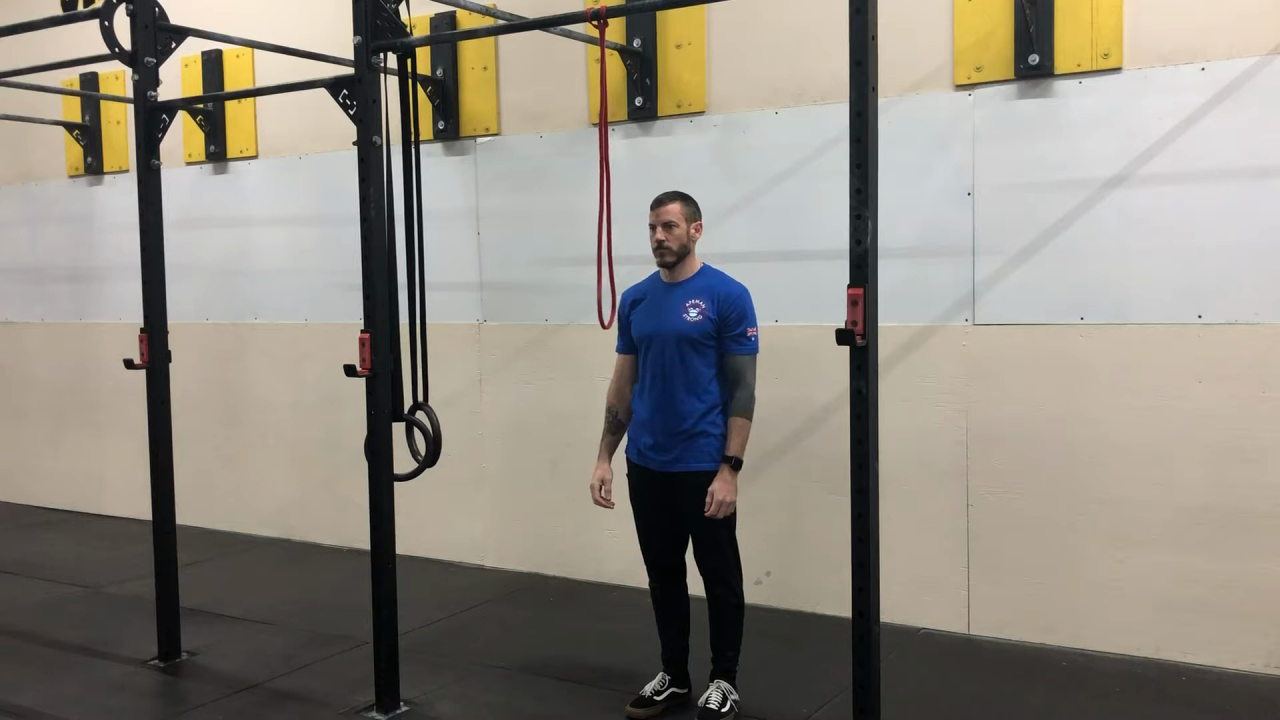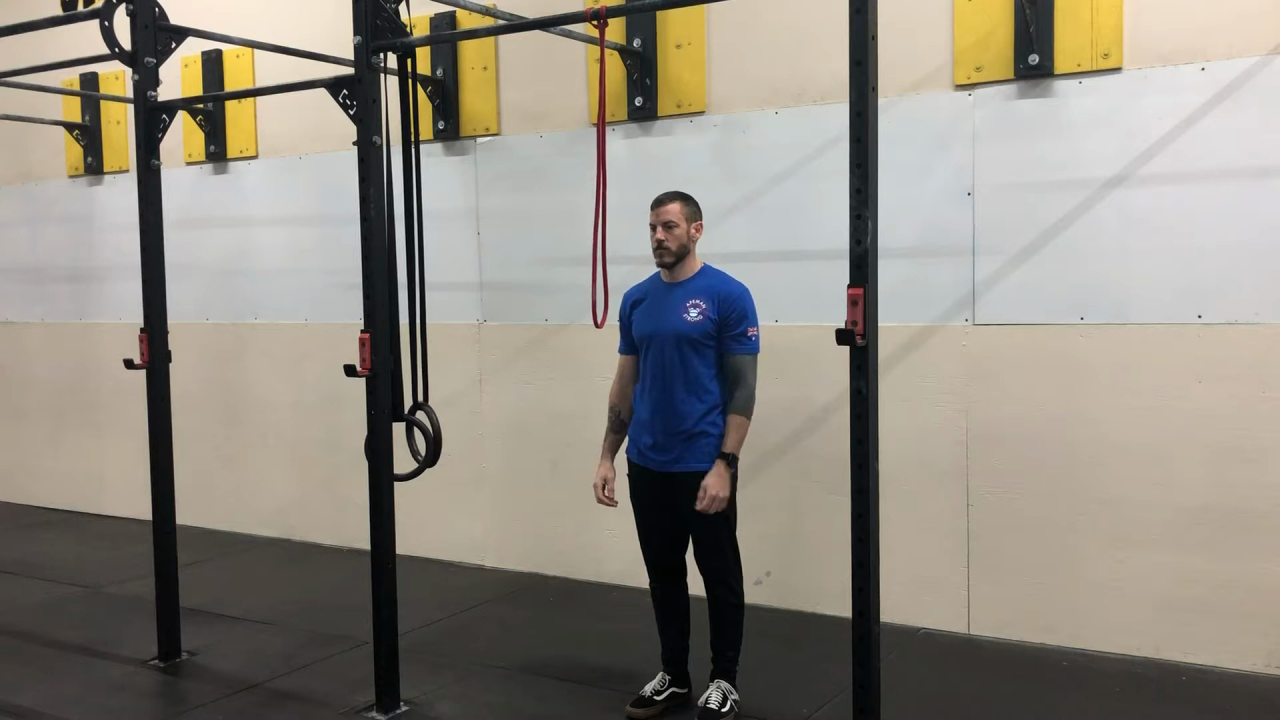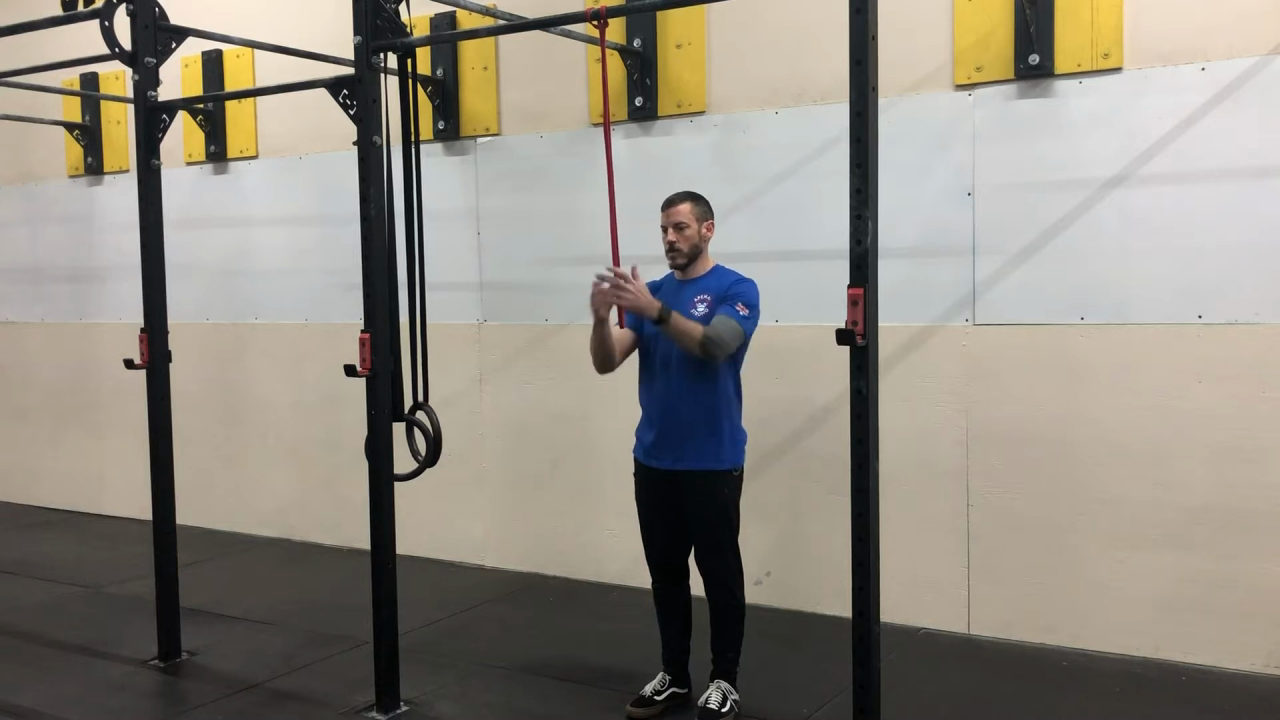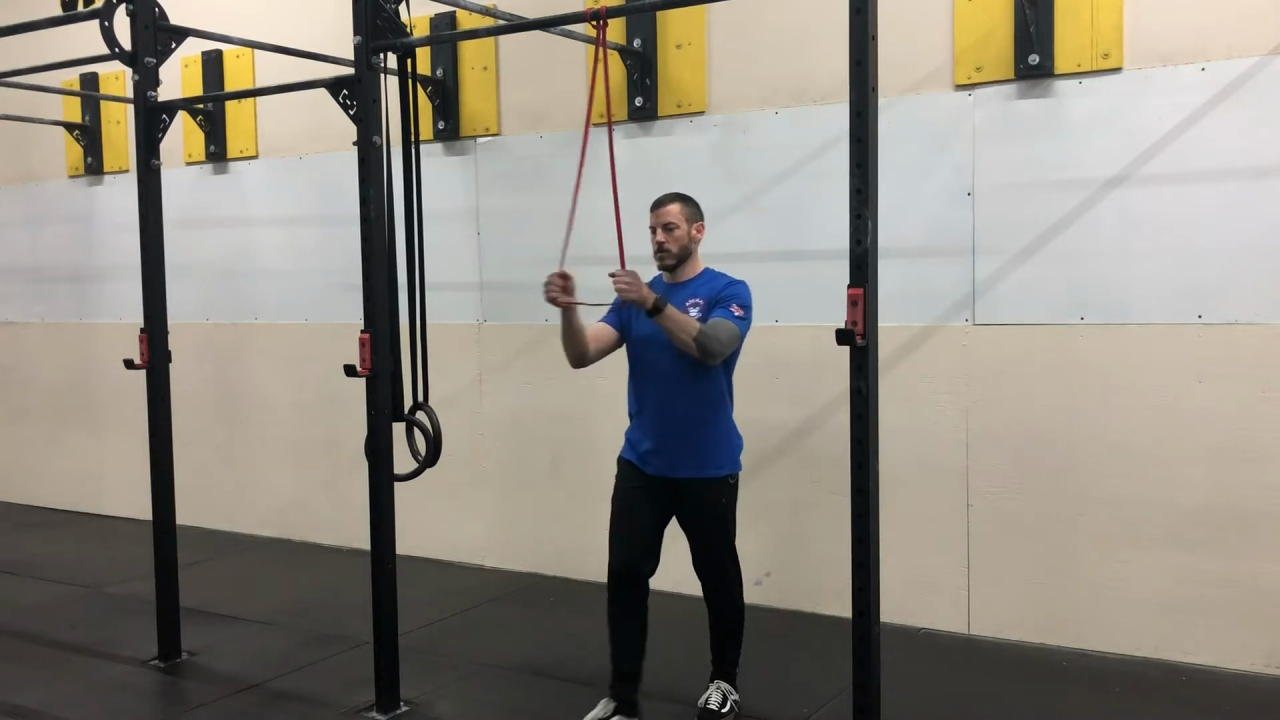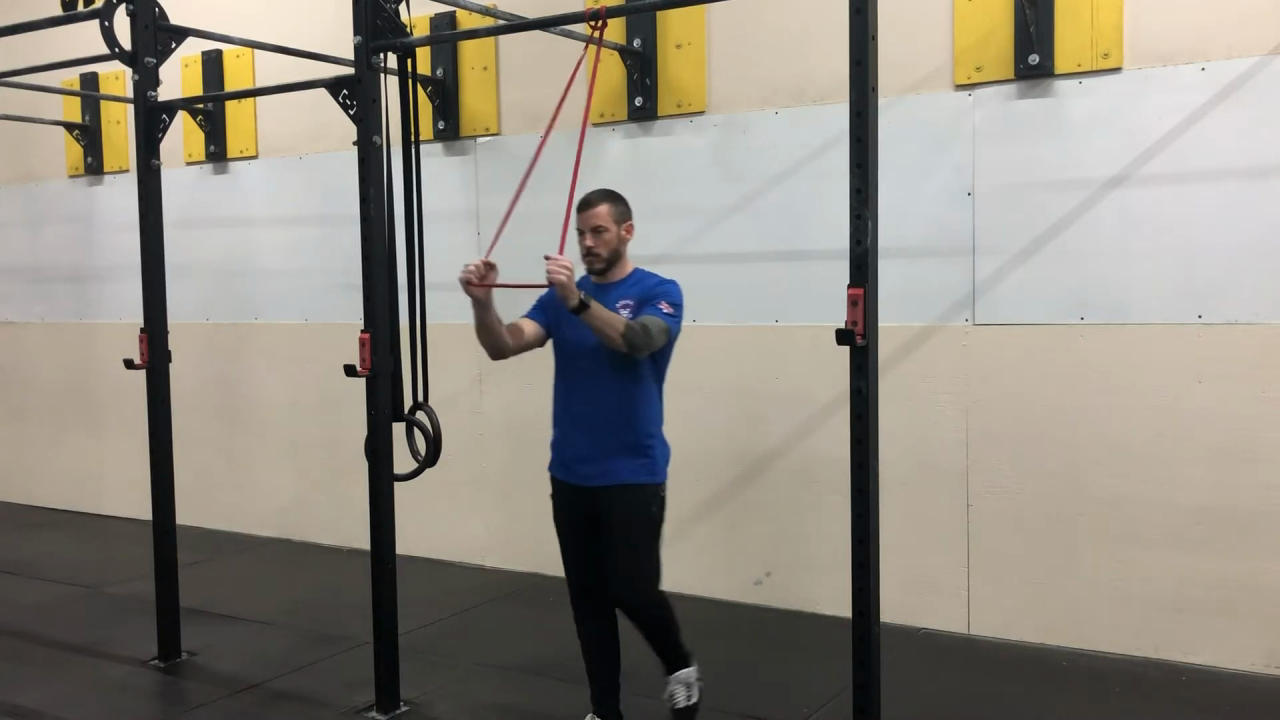
dt=0.5s
person 1, frame 1
left shoulder: (726, 295)
right shoulder: (635, 299)
left elbow: (742, 389)
right elbow: (623, 385)
left wrist: (729, 469)
right wrist: (604, 457)
left hip: (704, 466)
right hip: (647, 465)
left knee: (719, 577)
right knee: (663, 576)
right ankle: (673, 676)
person 1, frame 2
left shoulder: (727, 295)
right shoulder: (636, 300)
left elbow: (742, 389)
right elbow: (625, 384)
left wrist: (722, 466)
right wrist: (608, 455)
left hip: (703, 468)
right hip: (648, 465)
left knee: (719, 576)
right knee: (663, 575)
right ankle: (673, 676)
person 1, frame 3
left shoulder: (735, 289)
right shoulder: (651, 293)
left elbow: (714, 346)
right elbow: (607, 362)
left wrist: (654, 311)
right wrist: (605, 312)
left hip: (712, 462)
right hip: (653, 459)
left knee: (719, 574)
right knee: (665, 572)
right ankle: (674, 675)
person 1, frame 4
left shoulder: (728, 292)
right shoulder: (633, 299)
left elbow: (711, 347)
right elbow: (583, 355)
left wrist: (653, 303)
right wrist: (568, 309)
left hip: (707, 468)
right hip: (641, 464)
left knee: (718, 579)
right knee: (625, 576)
person 1, frame 5
left shoulder: (658, 292)
right shoulder: (560, 296)
left elbow: (637, 342)
right elbow: (503, 346)
left wrist: (578, 301)
right wrist: (483, 301)
left hip: (634, 475)
right hip: (571, 475)
left knee: (633, 592)
right knee: (587, 597)
left ankle: (681, 667)
